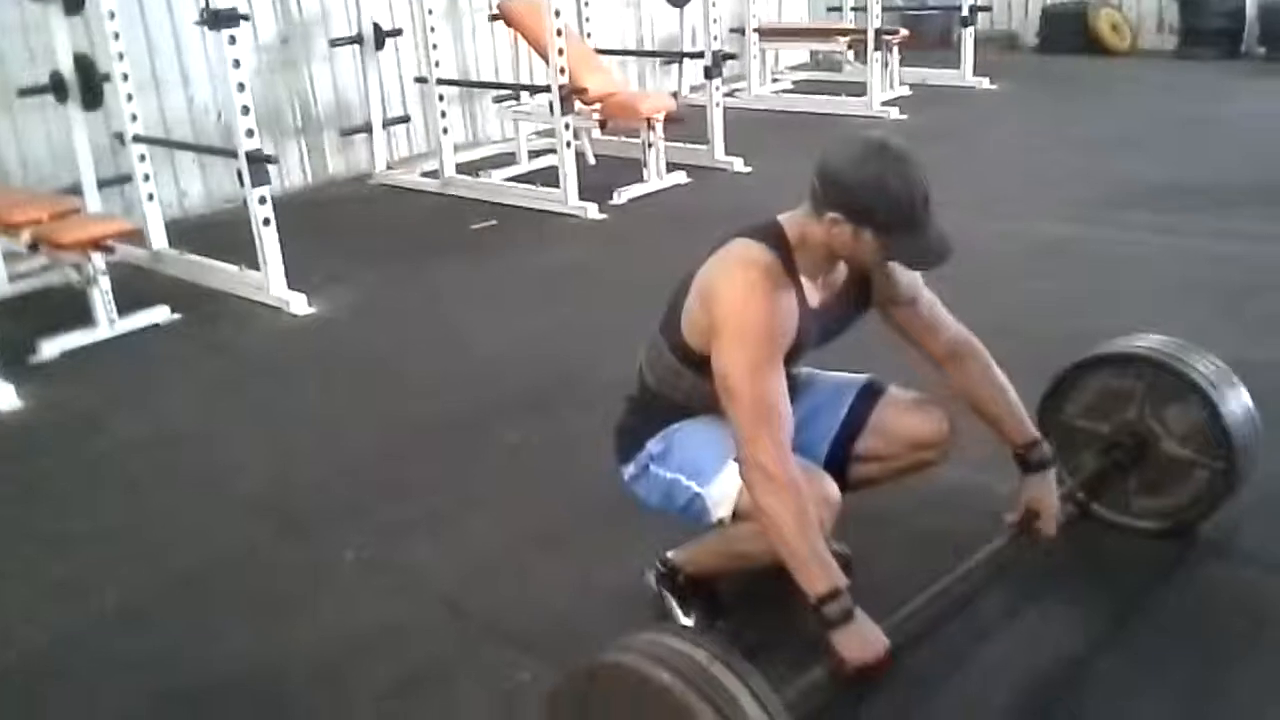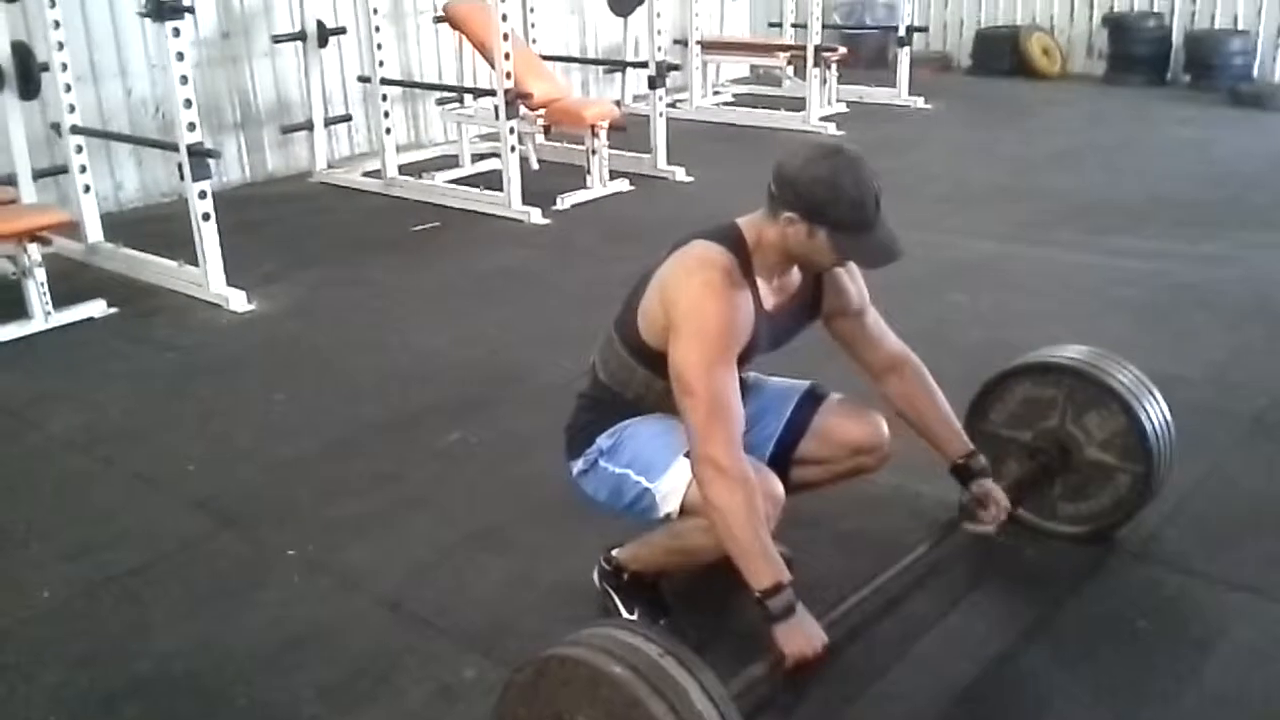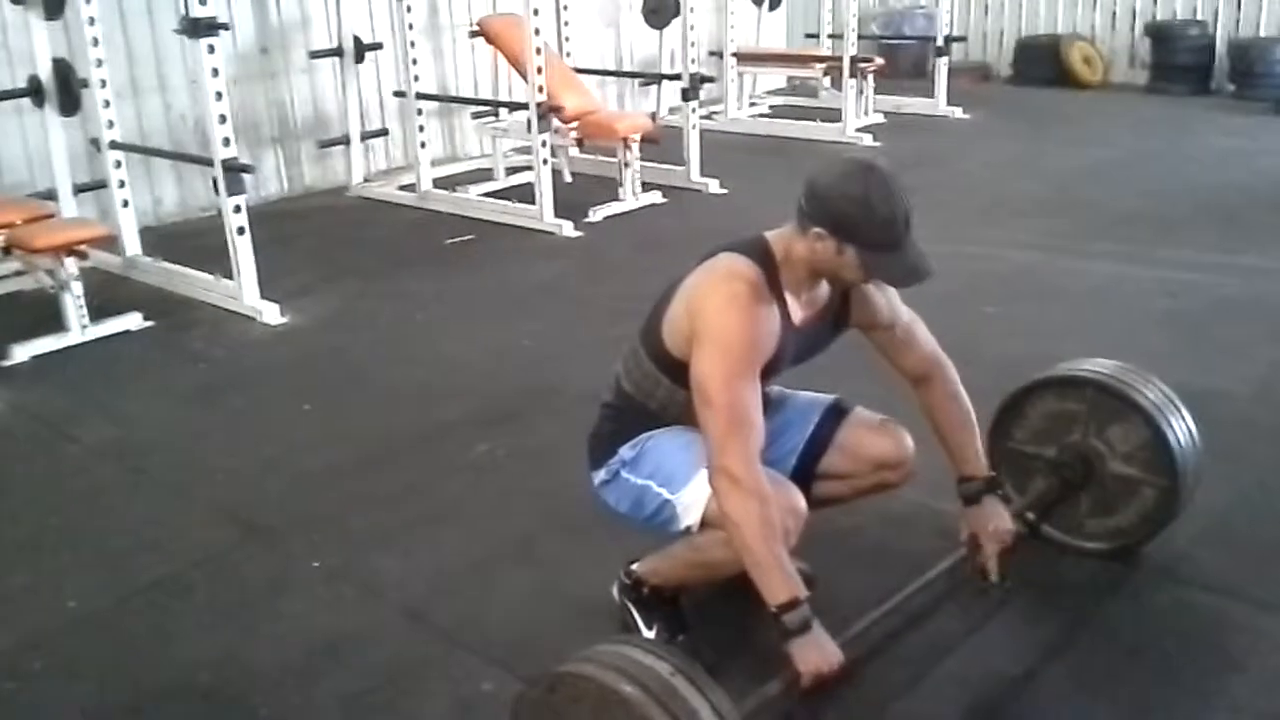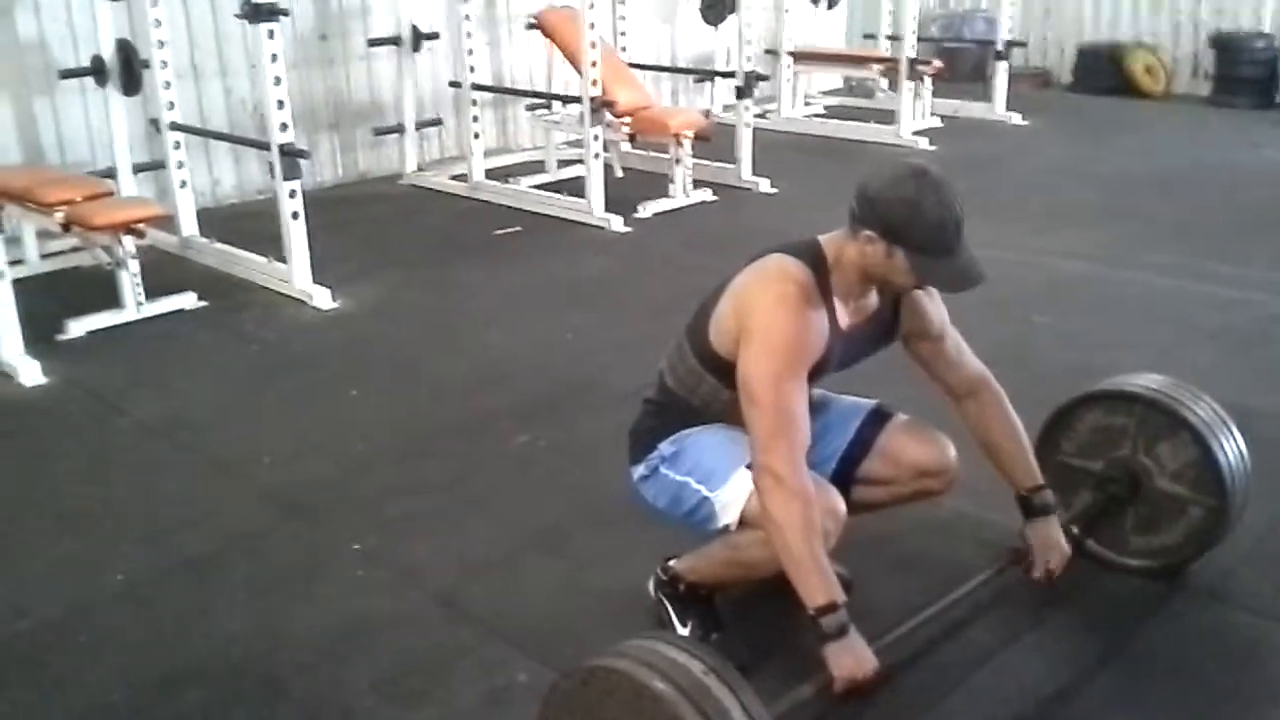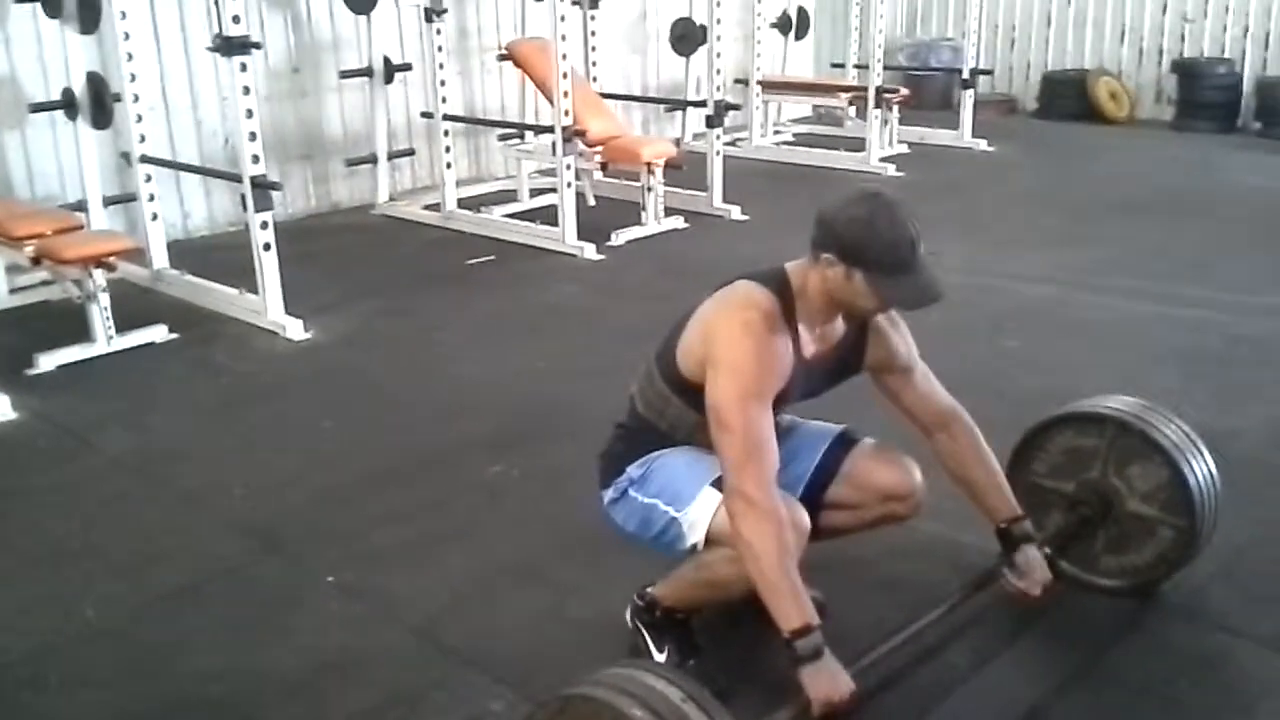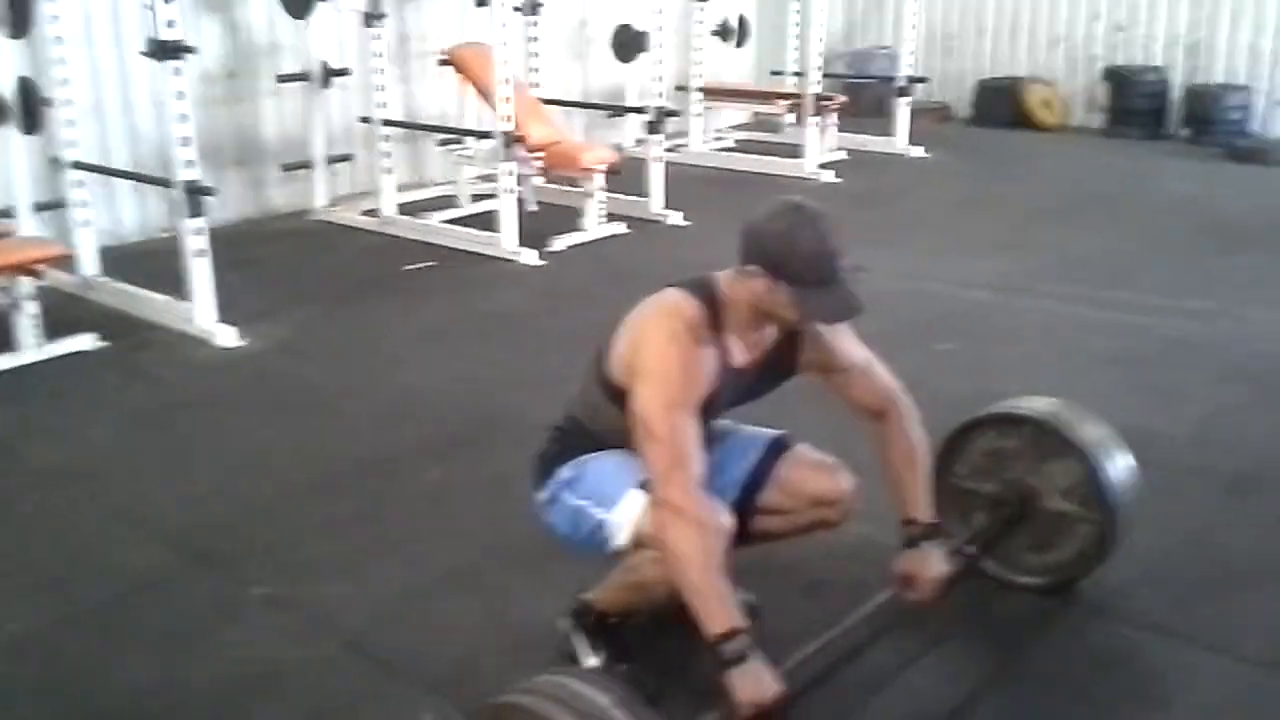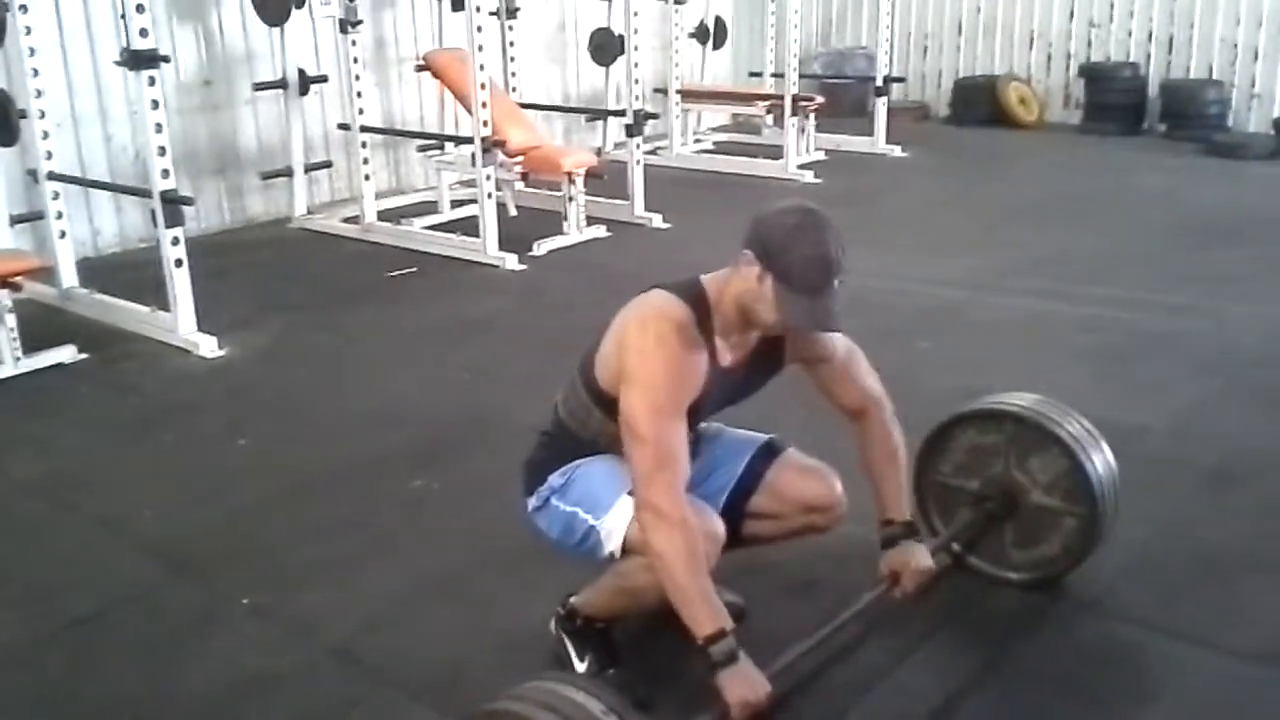
dt=0.5s
person 1, frame 1
left shoulder: (870, 259)
right shoulder: (753, 288)
left elbow: (957, 350)
right elbow: (766, 466)
left wrist: (1036, 462)
right wrist: (839, 612)
right hip: (668, 437)
left knee: (927, 432)
right knee: (814, 503)
left ankle: (798, 536)
right ankle: (680, 571)
person 1, frame 2
left shoulder: (826, 271)
right shoulder: (710, 287)
left elbow: (893, 365)
right elbow: (717, 462)
left wrist: (971, 468)
right wrist: (782, 606)
left hip: (711, 401)
right hip: (616, 433)
left knee: (866, 439)
right knee: (759, 498)
left ankle: (737, 526)
right ankle: (625, 568)
person 1, frame 3
left shoulder: (854, 283)
right shoulder: (737, 301)
left elbow: (932, 372)
right elbow: (735, 474)
left wrist: (980, 492)
right wrist: (798, 623)
left hip: (737, 415)
right hip: (639, 445)
left knee: (890, 454)
right knee: (780, 513)
left ankle: (760, 547)
right ankle: (645, 583)
person 1, frame 4
left shoulder: (901, 292)
right shoulder: (787, 302)
left elbow: (973, 389)
right elbow: (779, 474)
left wrist: (1039, 506)
right wrist: (835, 627)
left hip: (777, 416)
right hip: (679, 441)
left knee: (932, 463)
right knee: (817, 516)
left ankle: (795, 548)
right ankle: (682, 580)
person 1, frame 5
left shoulder: (871, 324)
right shoulder: (750, 328)
left elbow: (945, 422)
right elbow: (751, 497)
left wrist: (1017, 535)
right wrist: (810, 650)
left hip: (750, 442)
right hip: (648, 467)
left knee: (898, 487)
right knee: (782, 527)
left ankle: (770, 573)
right ankle: (658, 607)
person 1, frame 6
left shoulder: (811, 330)
right shoulder: (677, 335)
left elbow: (891, 409)
right elbow: (676, 503)
left wrist: (922, 535)
right wrist: (736, 652)
left hip: (687, 444)
right hip: (585, 467)
left knee: (831, 492)
right knee: (702, 531)
left ankle: (704, 579)
right ankle: (595, 613)
person 1, frame 7
left shoulder: (795, 319)
right shoulder: (666, 335)
left elbow: (870, 408)
right elbow: (659, 508)
left wrist: (900, 532)
right wrist: (725, 656)
left hip: (675, 447)
right hip: (572, 473)
left knee: (821, 499)
right knee: (696, 538)
left ankle: (683, 582)
right ankle: (581, 617)
